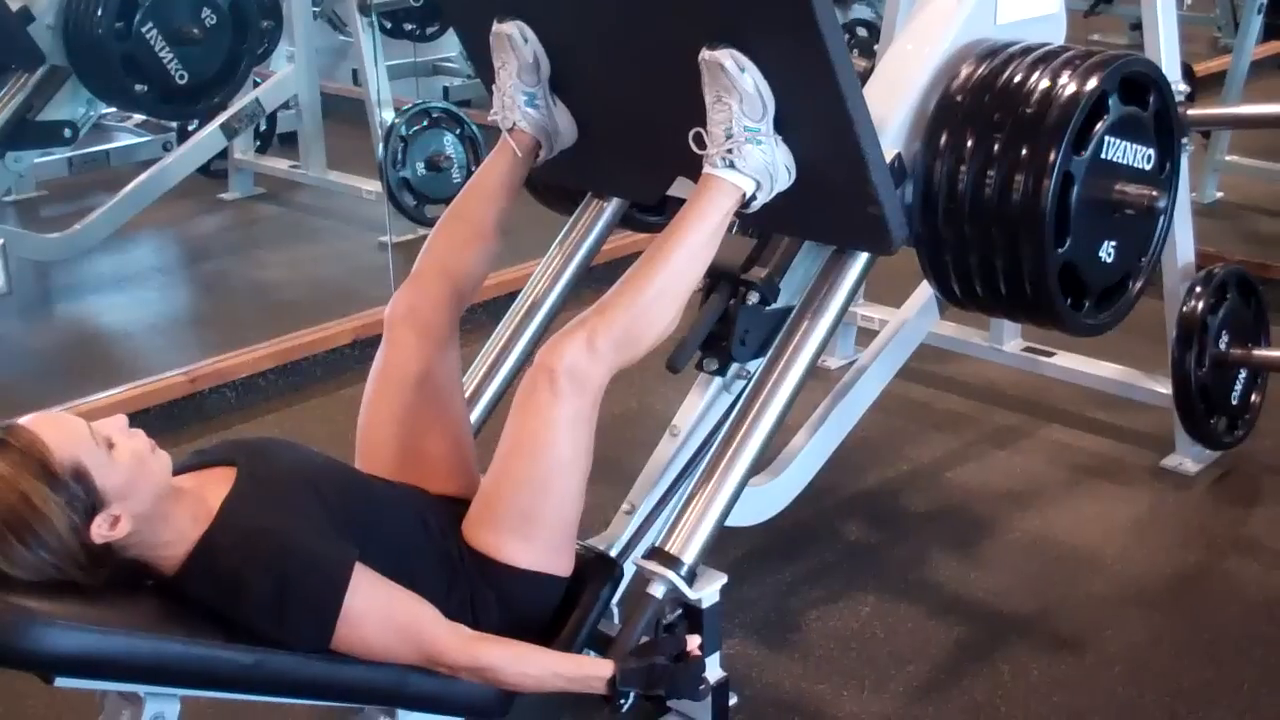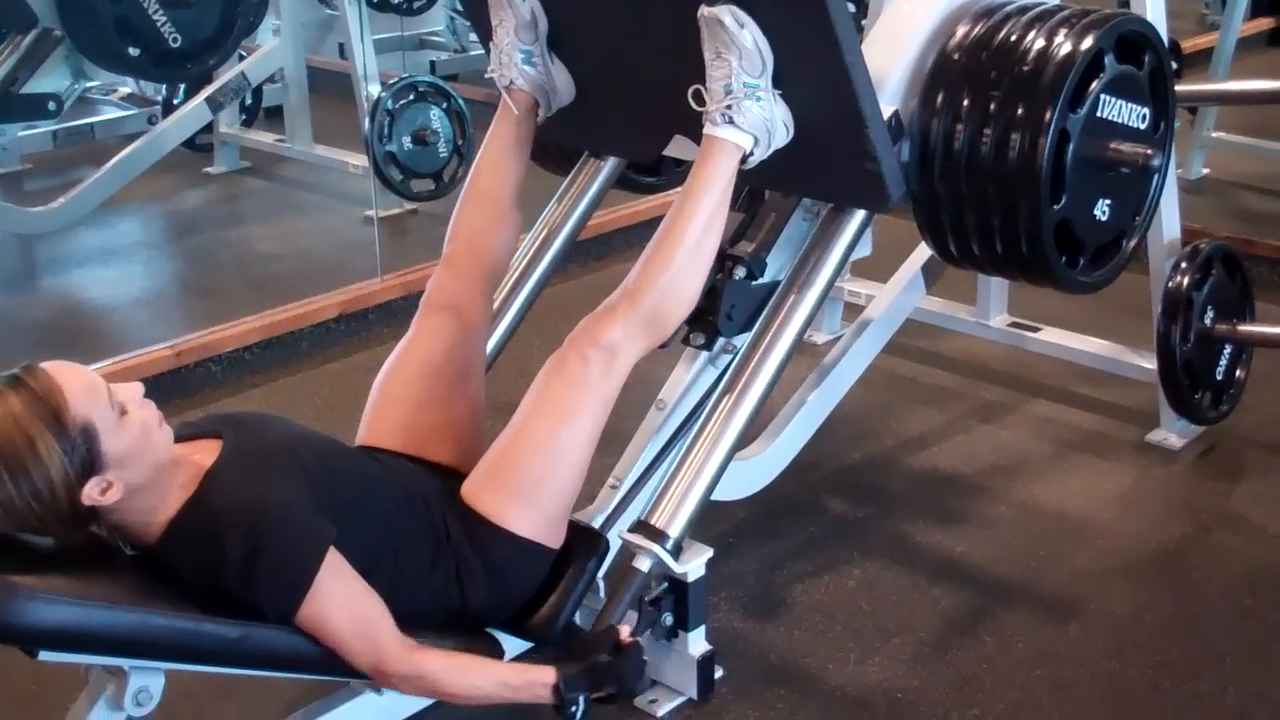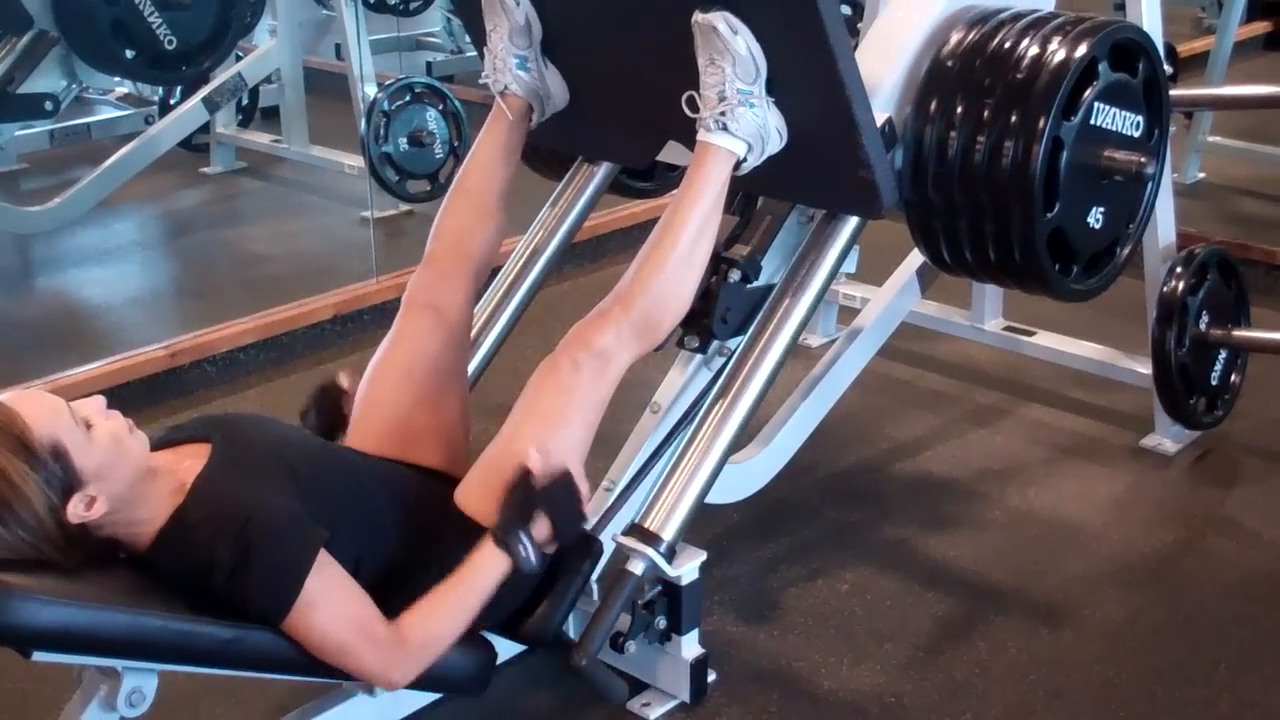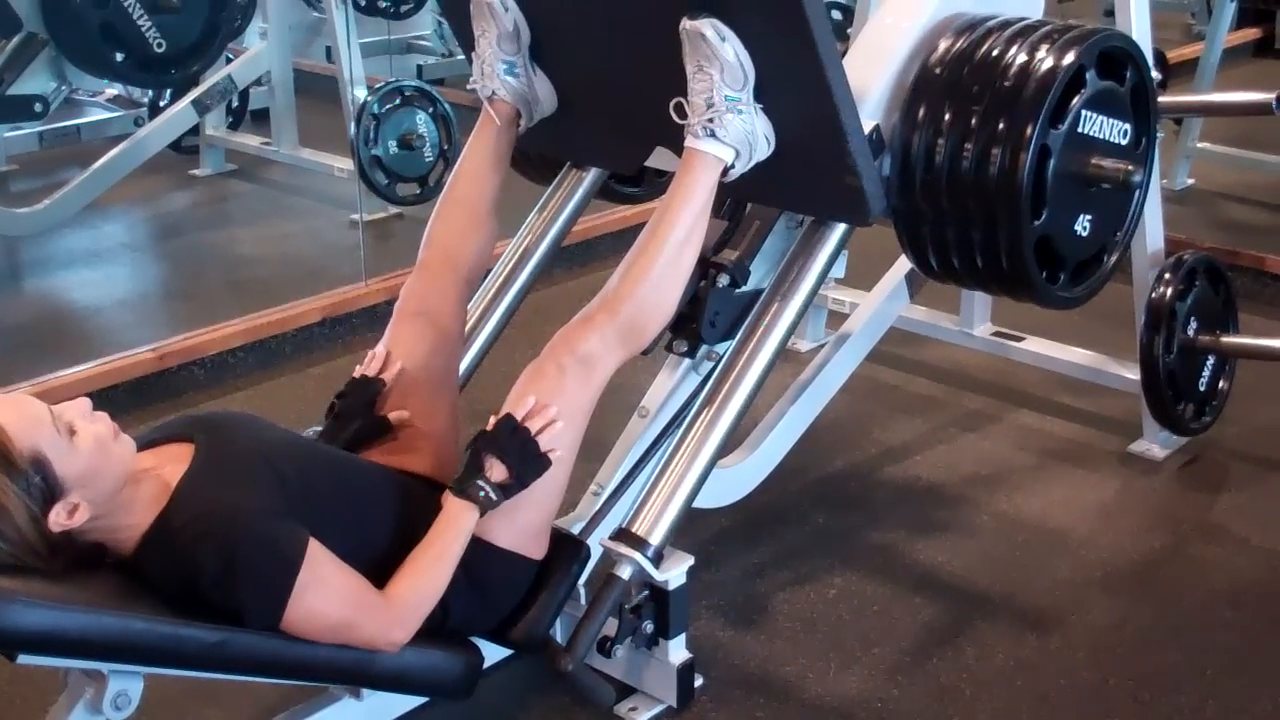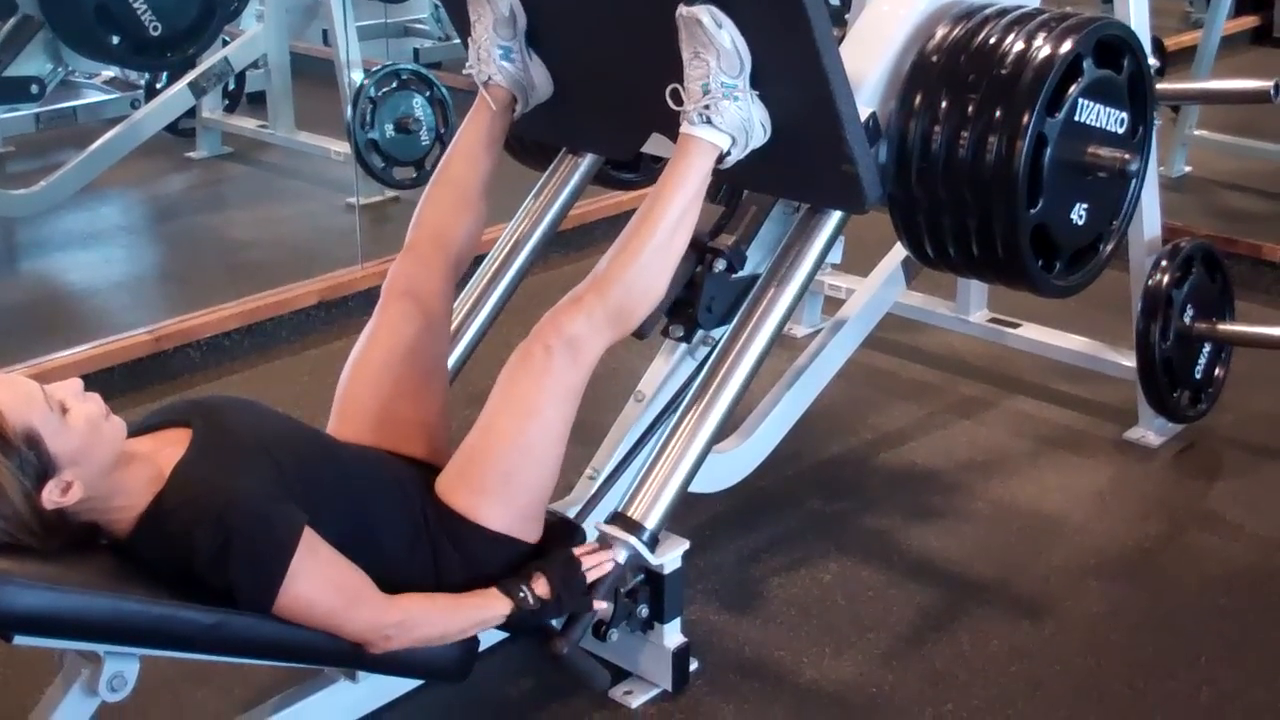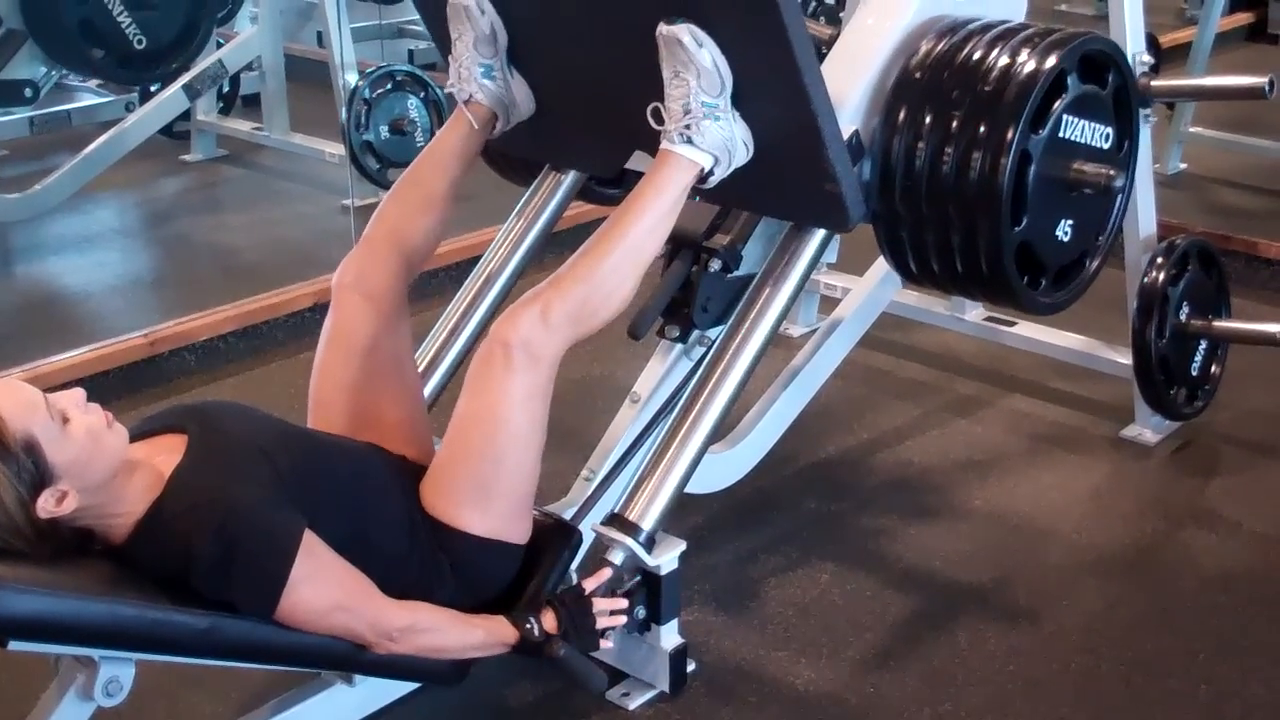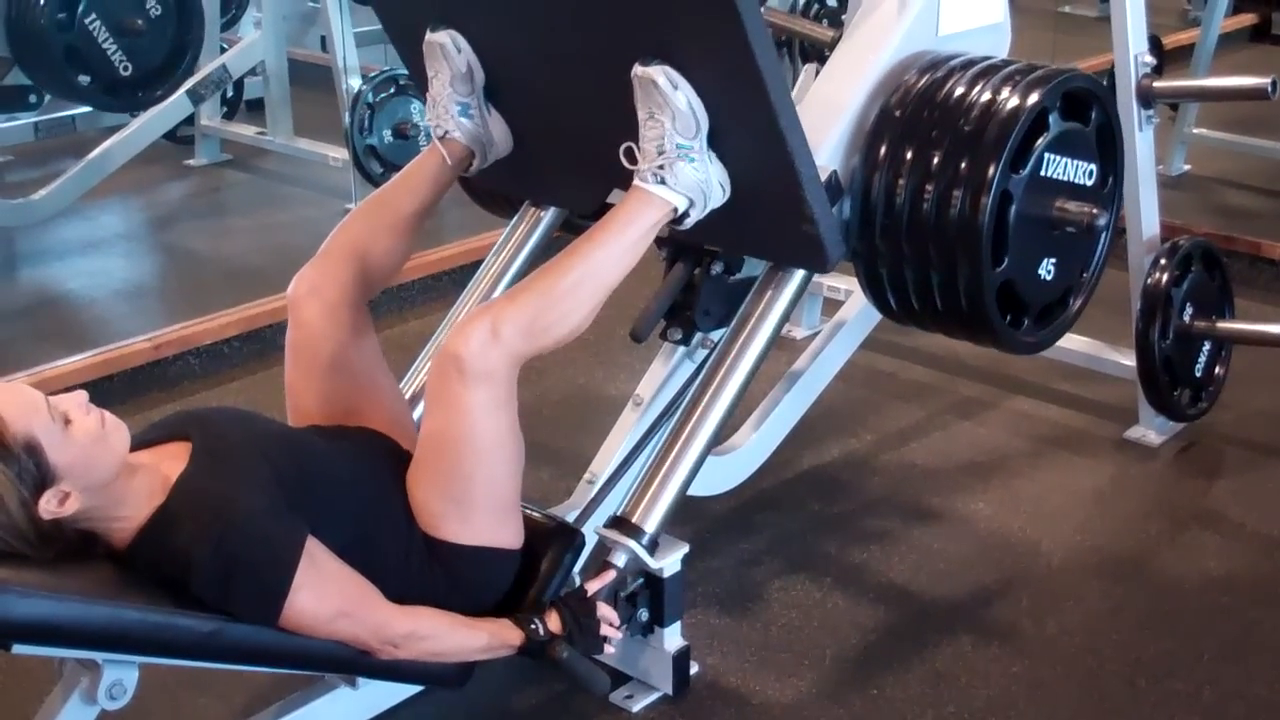
dt=0.5s
person 1, frame 1
left shoulder: (178, 497)
right shoulder: (269, 561)
right elbow: (453, 651)
right wrist: (626, 676)
left hip: (425, 516)
right hip: (492, 585)
left knee: (417, 314)
right knee: (571, 359)
left ankle: (524, 135)
right ankle: (734, 172)
person 1, frame 2
left shoulder: (160, 477)
right shoulder: (251, 526)
right elbow: (398, 664)
right wrist: (573, 680)
left hip: (406, 488)
right hip: (476, 557)
left knee: (457, 295)
right knee: (606, 341)
left ankle: (523, 94)
right ankle: (733, 132)
person 1, frame 3
left shoulder: (157, 469)
right shoulder: (239, 530)
right elbow: (390, 659)
left wrist: (312, 425)
right wrist: (512, 542)
left hip: (395, 494)
right hip: (456, 552)
left knee: (437, 293)
right knee: (599, 345)
left ankle: (516, 96)
right ankle: (725, 138)
person 1, frame 4
left shoulder: (137, 472)
right shoulder: (219, 537)
right elbow: (386, 624)
left wrist: (340, 430)
right wrist: (481, 493)
left hip: (390, 501)
right hip: (459, 573)
left knee: (432, 295)
right knee: (583, 349)
left ankle: (506, 101)
right ankle: (714, 142)
person 1, frame 5
left shoulder: (131, 459)
right shoulder: (218, 518)
right elbow: (379, 626)
right wrist: (531, 593)
left hip: (382, 479)
right hip: (447, 545)
left knee: (418, 280)
right knee: (571, 330)
left ankle: (500, 91)
right ankle: (708, 133)
person 1, frame 6
left shoulder: (131, 461)
right shoulder: (215, 526)
right elbow: (385, 628)
right wrist: (541, 628)
left hip: (377, 484)
right hip: (444, 558)
left knee: (366, 279)
right knee: (525, 334)
left ankle: (481, 106)
right ankle: (691, 149)
person 1, frame 7
left shoulder: (131, 470)
right shoulder: (218, 532)
right elbow: (386, 632)
right wrist: (543, 631)
left hip: (367, 475)
right hip: (443, 564)
left knee: (321, 292)
right knee: (477, 347)
left ankle: (458, 141)
right ankle: (663, 189)
